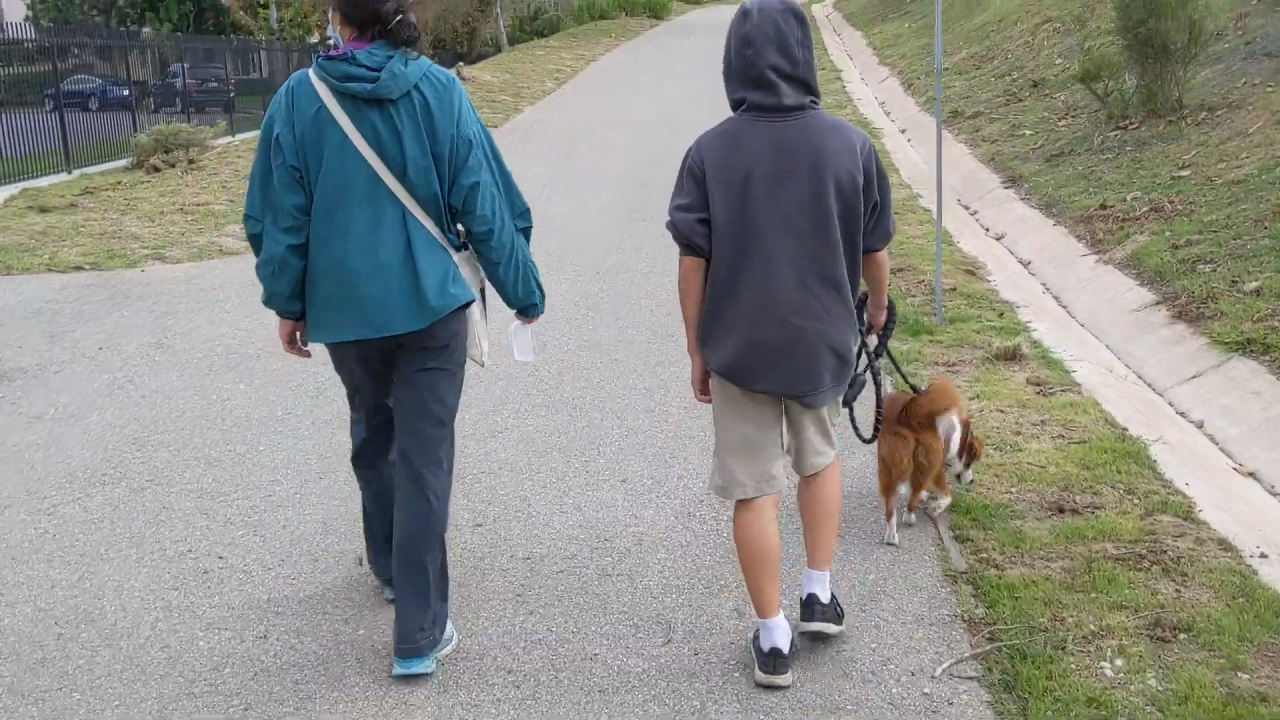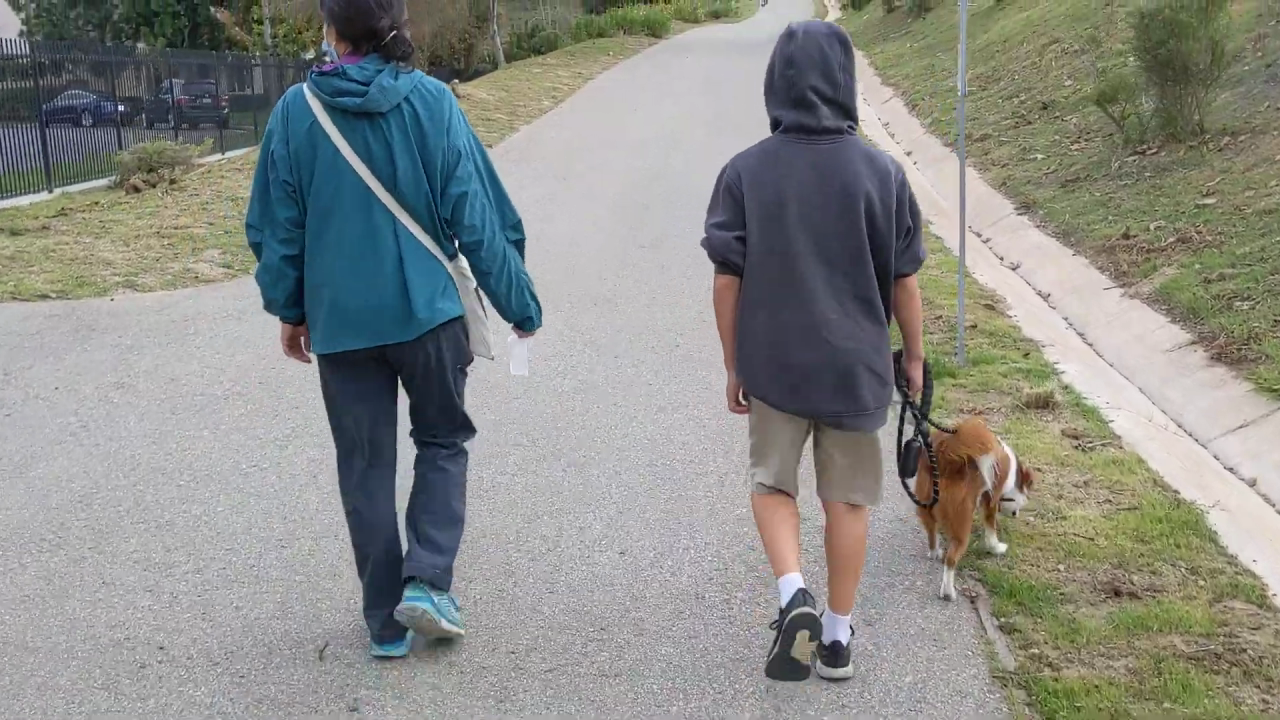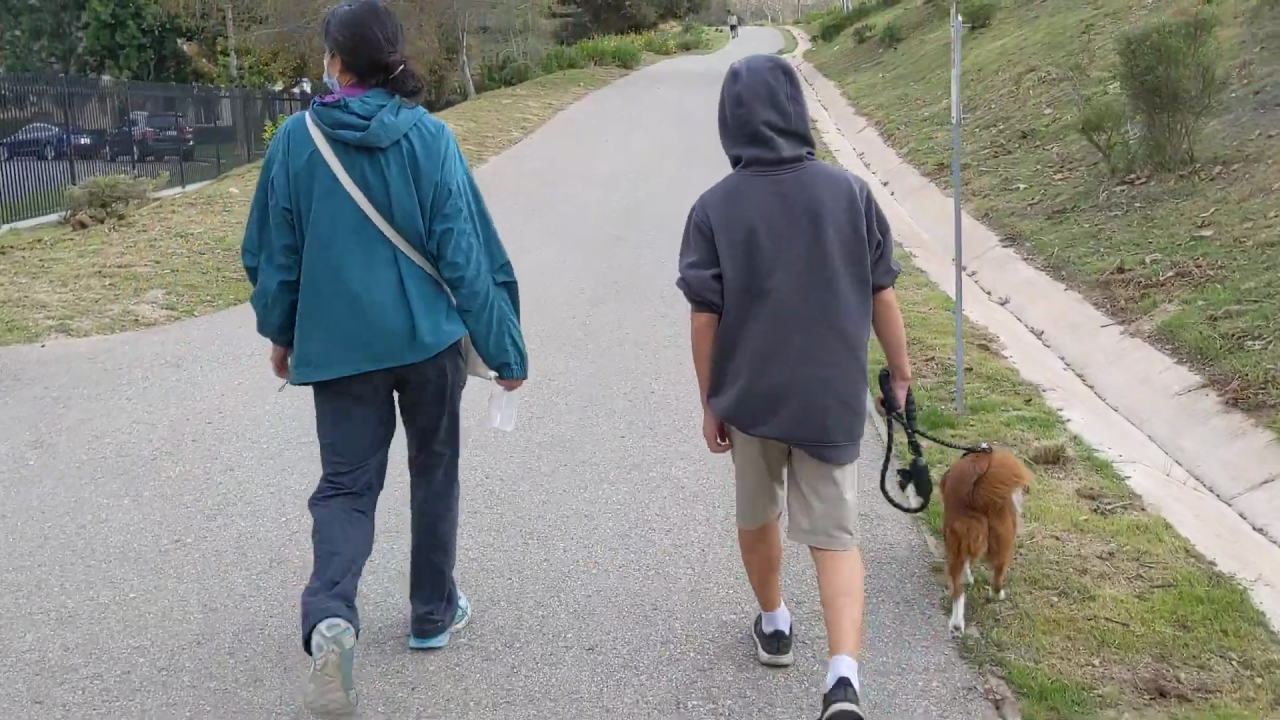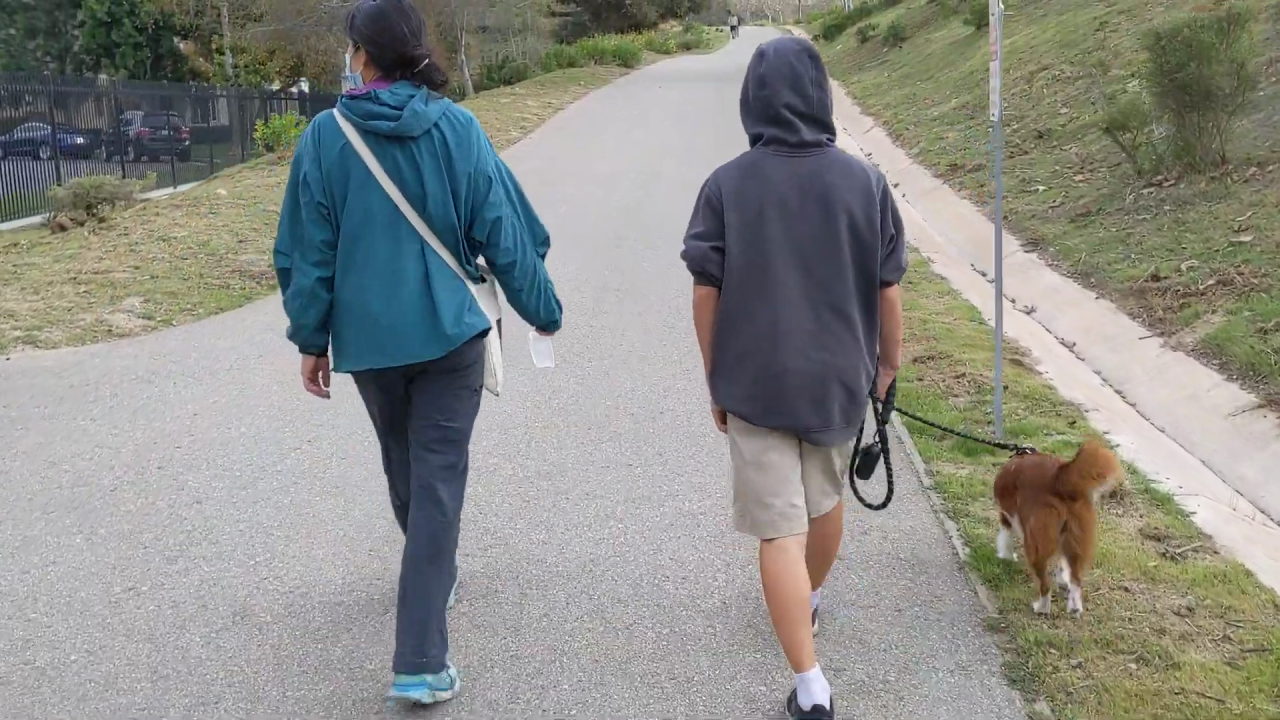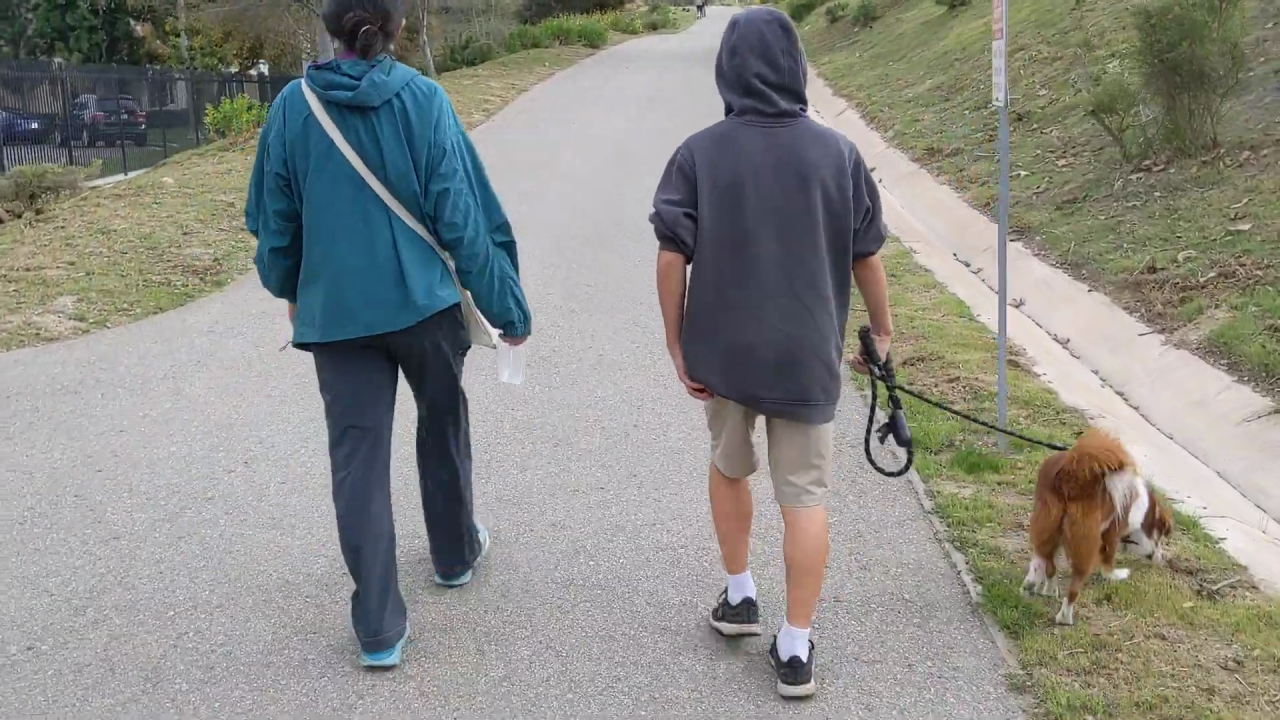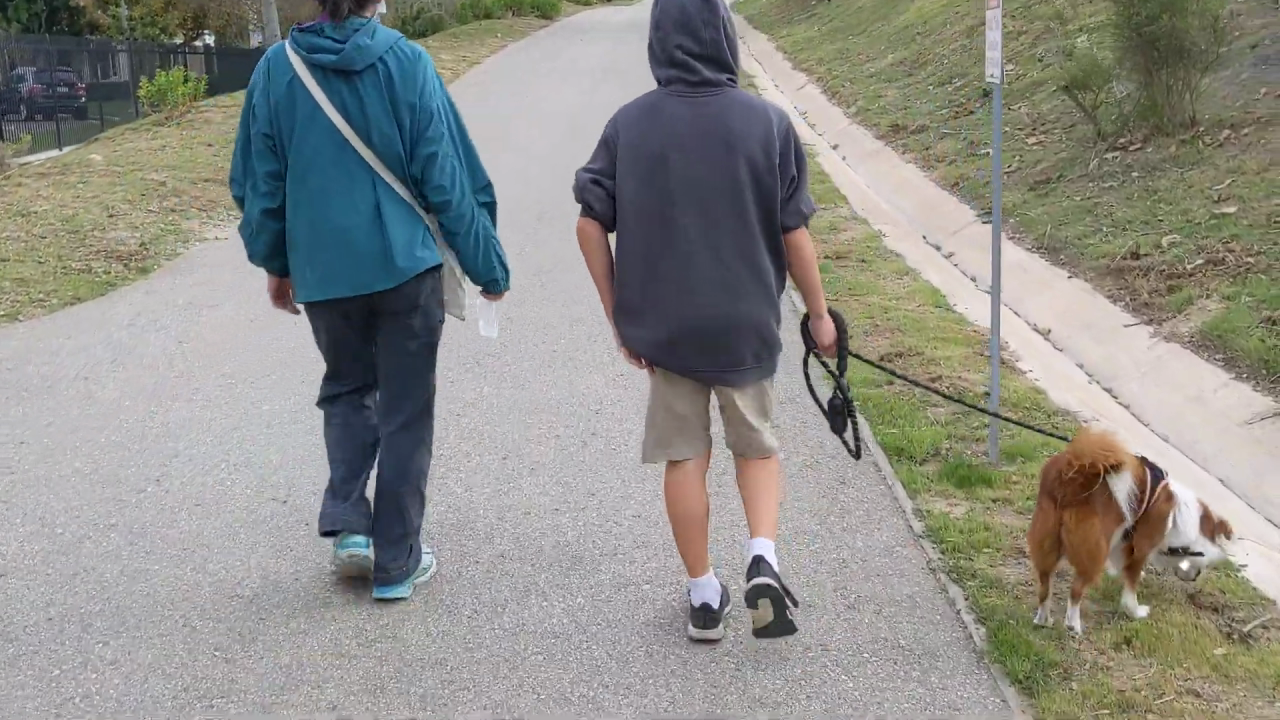
dt=0.4s
person 1, frame 1
left shoulder: (709, 151)
right shoulder: (851, 145)
left elbow: (692, 264)
right elbow: (875, 251)
left wrist: (696, 351)
right wrist: (877, 306)
left hip: (738, 349)
right hip: (823, 344)
left knee: (753, 489)
right knee: (820, 460)
left ankle: (772, 635)
right ankle: (820, 594)
person 1, frame 2
left shoulder: (745, 171)
right shoulder: (881, 171)
left elbow: (727, 281)
right elbow: (905, 280)
left wrist: (734, 365)
right wrist: (913, 354)
left hip: (773, 368)
right hip: (858, 366)
left knee: (772, 484)
right knee: (848, 498)
left ankle: (793, 601)
right ankle: (837, 632)
person 1, frame 3
left shoulder: (714, 207)
right shoulder: (850, 192)
left elbow: (704, 317)
right elbow: (882, 295)
left wrist: (709, 403)
right wrist: (900, 371)
left hip: (748, 397)
right hip: (833, 397)
left knee: (761, 515)
right knee: (834, 537)
left ankle: (772, 625)
person 1, frame 4
left shoulder: (726, 185)
right shoulder: (865, 182)
left elbow: (706, 294)
right elbow: (887, 290)
left wrist: (715, 381)
right wrist: (887, 365)
left hip: (756, 386)
right hip: (837, 380)
left knee: (778, 527)
right knee: (825, 498)
right ankle: (810, 604)
person 1, frame 5
left shoulder: (698, 153)
right shoulder: (837, 152)
left elbow: (671, 258)
right elbow: (867, 256)
left wrist: (677, 346)
right wrist: (881, 329)
left hip: (725, 352)
right hip: (809, 354)
left knee: (729, 464)
right knee: (805, 493)
left ankle: (739, 595)
right ankle: (795, 646)
person 1, frame 6
left shoulder: (629, 125)
right shoulder: (767, 122)
left elbow: (590, 225)
right elbow: (794, 232)
left wrist: (617, 315)
right wrist: (819, 313)
left hip: (663, 324)
right hip: (748, 322)
left knee: (684, 456)
right knee: (757, 446)
left ankle: (705, 595)
right ankle: (765, 563)
person 2, frame 1
left shoulder: (299, 99)
right shoulder: (439, 90)
left elbow: (278, 218)
right elbow: (485, 204)
left wrist: (288, 304)
right wrist: (524, 290)
left hip: (344, 307)
right hip: (431, 302)
left knee: (373, 436)
right knee: (423, 458)
left ankle: (390, 566)
right ankle: (419, 636)
person 2, frame 2
left shoulder: (295, 113)
right shoulder: (431, 103)
left elbow: (275, 232)
right elbow: (479, 217)
left wrist: (288, 311)
right wrist: (520, 302)
left hip: (339, 321)
right hip: (428, 311)
left knee: (364, 464)
right knee: (442, 445)
left ankle: (386, 617)
right ankle: (427, 585)
person 2, frame 3
left shoulder: (295, 141)
right shoulder: (429, 139)
left elbow: (272, 255)
right elbow: (468, 253)
left wrist: (279, 331)
right wrist: (504, 350)
left hip: (335, 346)
right hip: (425, 337)
left knee: (345, 487)
right knee: (432, 471)
left ankle: (332, 621)
right ankle: (434, 610)
person 2, frame 4
left shoulder: (324, 137)
right shoulder: (458, 128)
left elbow: (306, 253)
right elbow: (509, 237)
left wrist: (310, 339)
right wrist: (543, 307)
left hip: (367, 337)
right hip: (448, 331)
left knee: (403, 460)
right knee: (437, 481)
left ankle: (428, 596)
right ankle: (418, 658)
person 2, frame 5
left shoulder: (293, 107)
right shoulder: (424, 100)
left elbow: (272, 219)
right elbow: (465, 215)
left wrist: (289, 288)
right wrist: (508, 306)
left hip: (337, 312)
right hip: (424, 300)
left knee: (359, 460)
right knee: (444, 427)
left ankle: (379, 629)
right ankle: (455, 554)
person 2, frame 6
left shoulder: (276, 68)
right shoulder: (408, 63)
left elbow: (256, 183)
right elbow: (451, 180)
left wrist: (273, 261)
right wrist: (489, 265)
left hip: (322, 269)
right hip: (406, 263)
left knee: (346, 394)
right knee: (405, 409)
left ankle: (348, 527)
right ankle: (396, 562)
